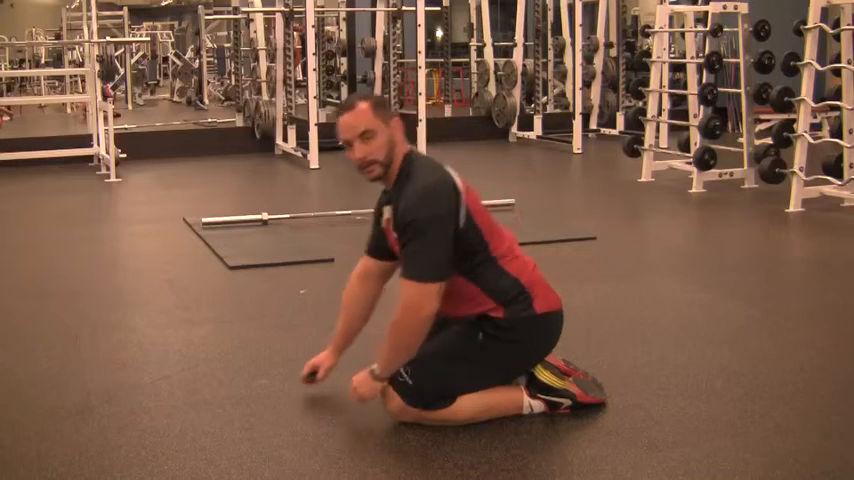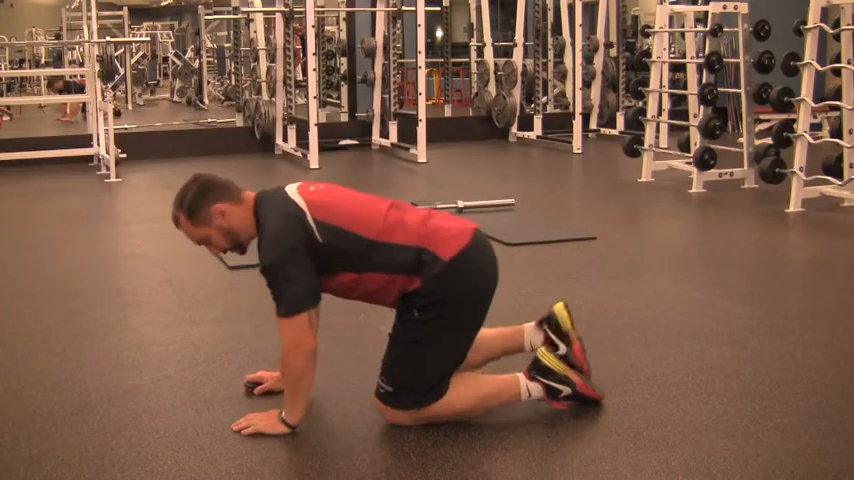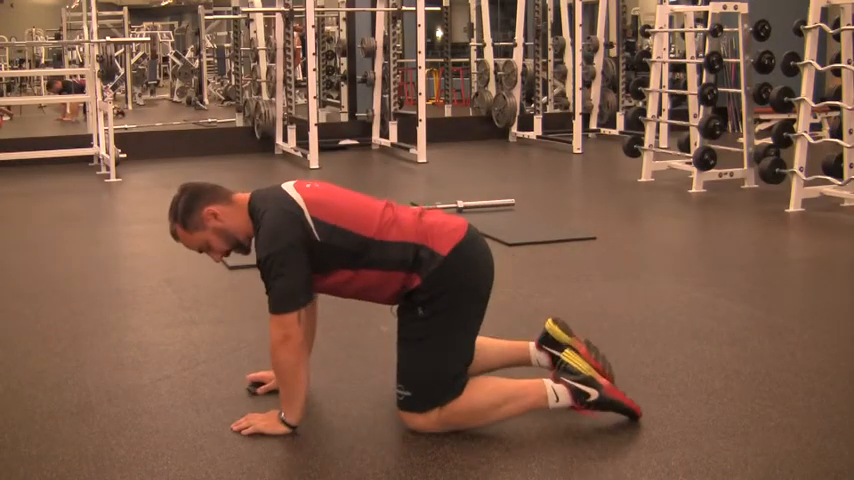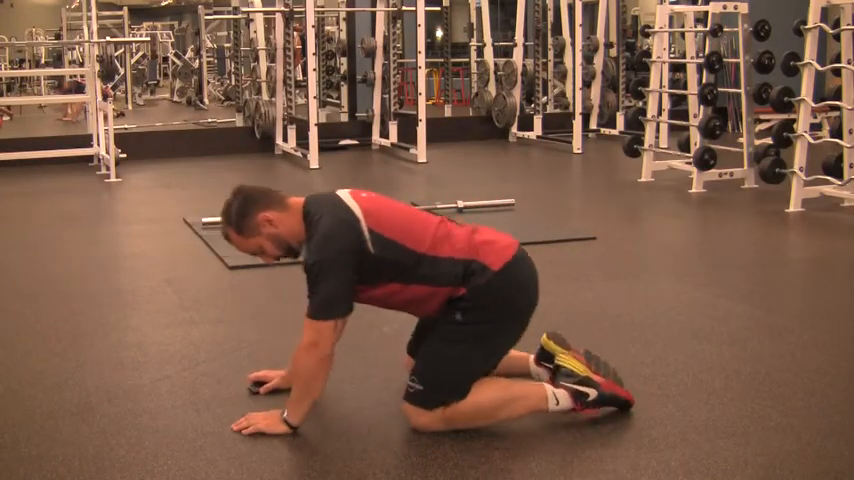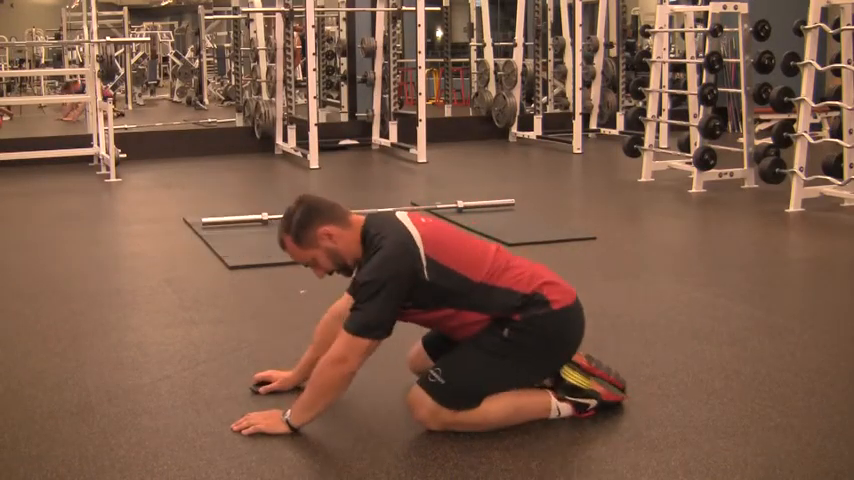
dt=1s
person 1, frame 1
left shoulder: (424, 195)
right shoulder: (395, 195)
left elbow: (419, 309)
right elbow: (367, 278)
left wrist: (378, 374)
right wrist: (333, 351)
left hip: (517, 320)
right hip: (489, 309)
left knee: (402, 400)
right knee: (402, 363)
left ankle: (537, 393)
right ankle: (519, 365)
person 1, frame 2
left shoulder: (279, 236)
right shoulder: (285, 205)
left elbow: (301, 341)
right elbow: (305, 314)
left wrist: (288, 417)
right wrist: (290, 375)
left hip: (450, 272)
right hip: (462, 250)
left knee: (399, 406)
right knee: (432, 356)
left ankle: (537, 381)
right ankle: (542, 334)
person 1, frame 3
left shoulder: (276, 231)
right shoulder: (279, 205)
left elbow: (287, 334)
right elbow: (304, 305)
left wrist: (287, 416)
right wrist: (290, 374)
left hip: (446, 268)
right hip: (452, 250)
left knee: (421, 412)
right knee: (434, 360)
left ankle: (565, 387)
right ankle: (545, 349)
person 1, frame 4
left shoulder: (329, 239)
right shoulder: (327, 211)
left elbow: (319, 343)
right elbow: (320, 314)
left wrist: (289, 418)
right wrist: (292, 373)
left hip: (495, 286)
right hip: (492, 268)
left knee: (425, 412)
right knee: (420, 365)
left ankle: (566, 391)
right ankle: (544, 362)
person 1, frame 5
left shoulder: (389, 258)
right shoulder: (381, 231)
left elbow: (344, 359)
right elbow: (342, 314)
left wrist: (291, 420)
right wrist: (297, 375)
left hip: (545, 319)
right hip: (533, 304)
left knee: (429, 407)
right knee: (421, 361)
left ankle: (569, 398)
right ankle: (551, 368)
